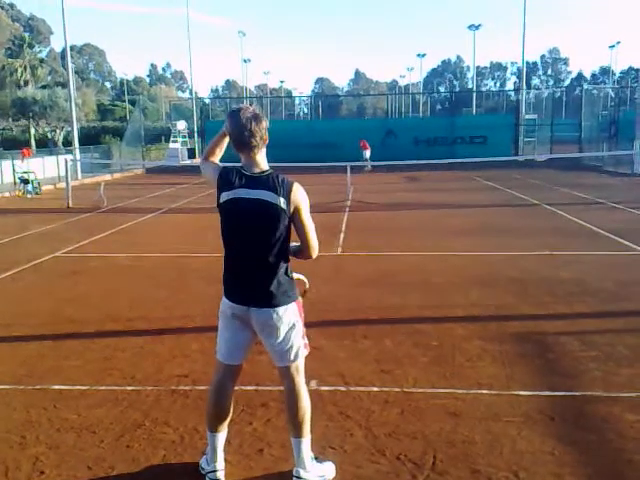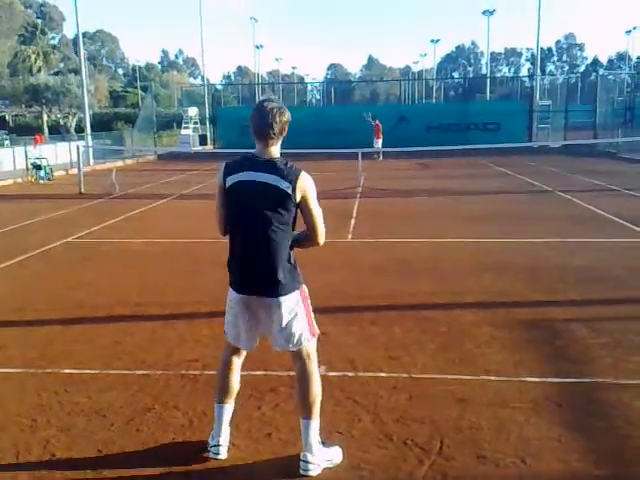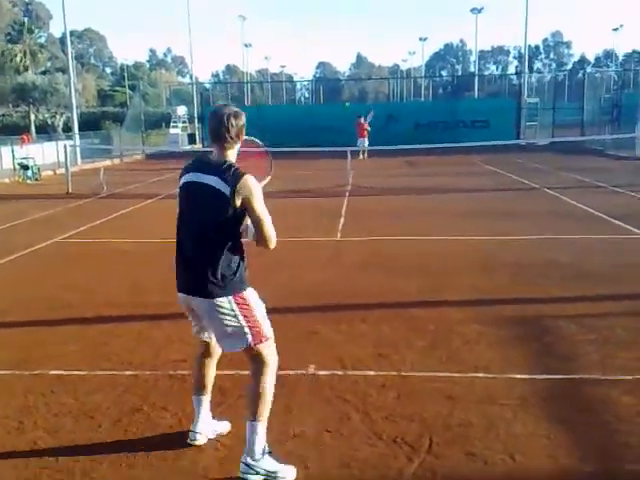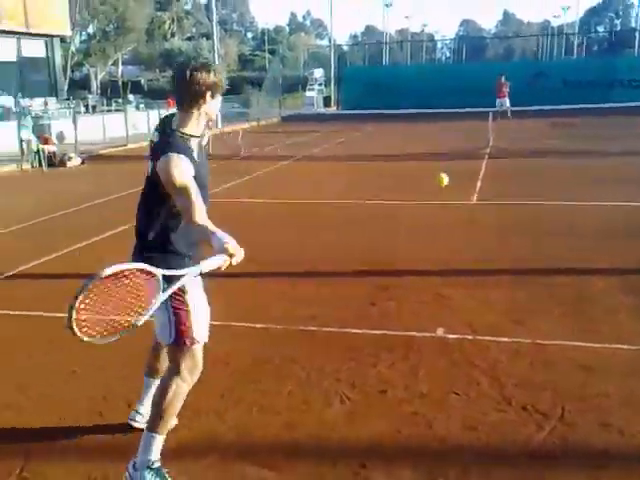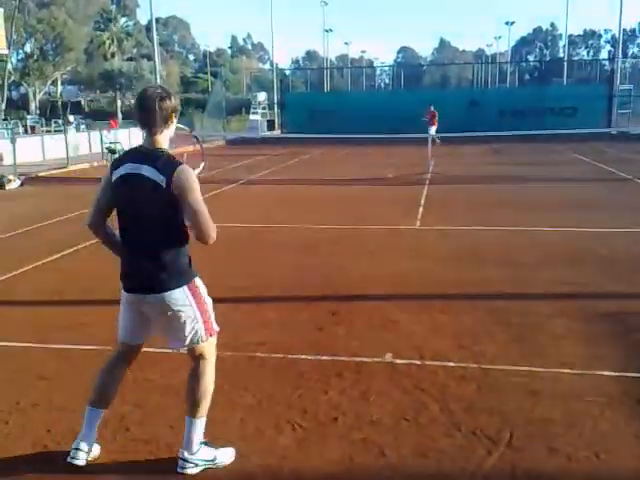
dt=1s
person 1, frame 1
left shoulder: (223, 180)
right shoulder: (291, 191)
left elbow: (205, 161)
right elbow: (311, 251)
left wrist: (228, 127)
left hip: (235, 300)
right hip: (278, 301)
left knee: (224, 376)
right knee: (294, 379)
person 1, frame 2
left shoulder: (229, 172)
right shoulder: (298, 179)
left elbow: (223, 227)
right elbow: (317, 237)
left hip: (242, 284)
right hip: (282, 287)
left knee: (233, 353)
right knee: (306, 361)
left ankle: (219, 438)
person 1, frame 3
left shoulder: (188, 173)
right shoulder: (243, 182)
right elbow: (267, 241)
right wrist: (252, 229)
left hip: (188, 287)
right hip: (223, 290)
left knee: (211, 346)
right knee: (265, 360)
left ankle: (201, 423)
person 1, frame 4
left shoulder: (177, 131)
right shoulder: (175, 161)
right elbow: (198, 222)
right wrist: (222, 240)
left hip: (168, 263)
right hip: (170, 266)
left knee: (172, 338)
right knee: (187, 366)
left ankle: (144, 409)
person 1, frame 5
left shoulder: (120, 166)
right shoulder: (178, 172)
left elbow: (96, 223)
right elbow: (205, 235)
right wrist: (207, 226)
left hip: (134, 283)
right hip: (174, 283)
left knee: (125, 354)
right knee: (204, 355)
left ankle: (83, 444)
right ankle: (192, 451)
